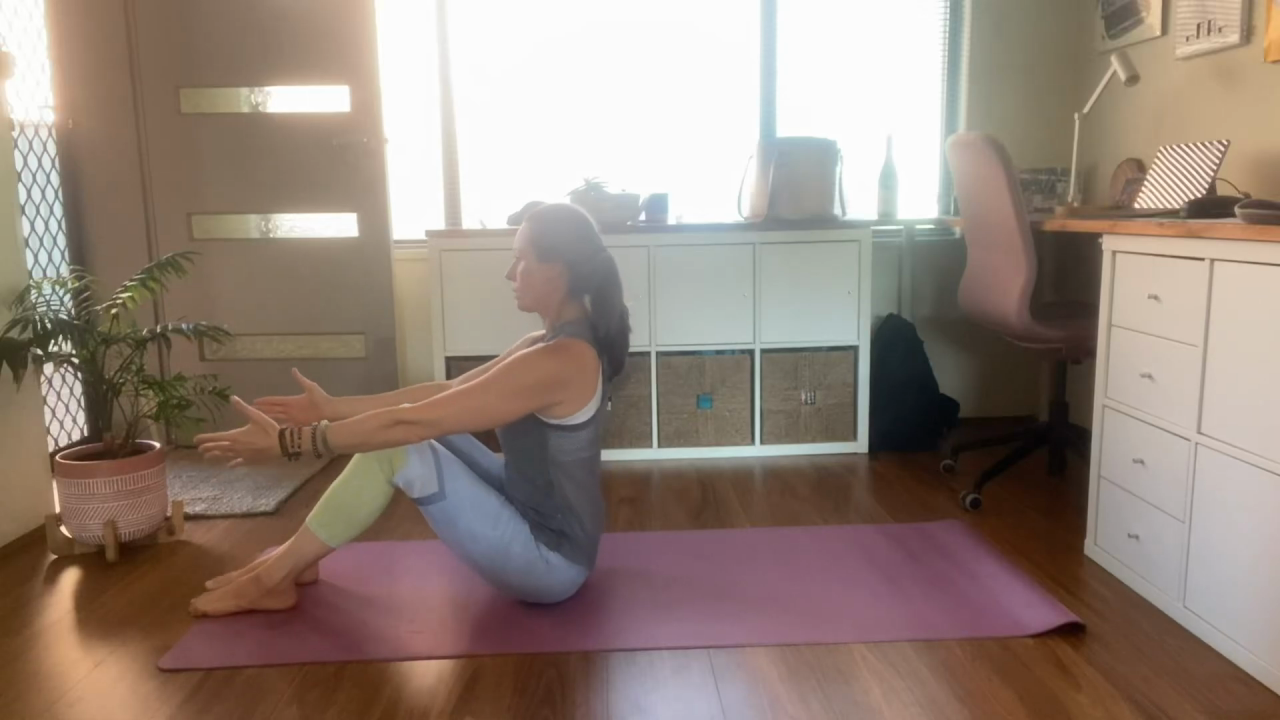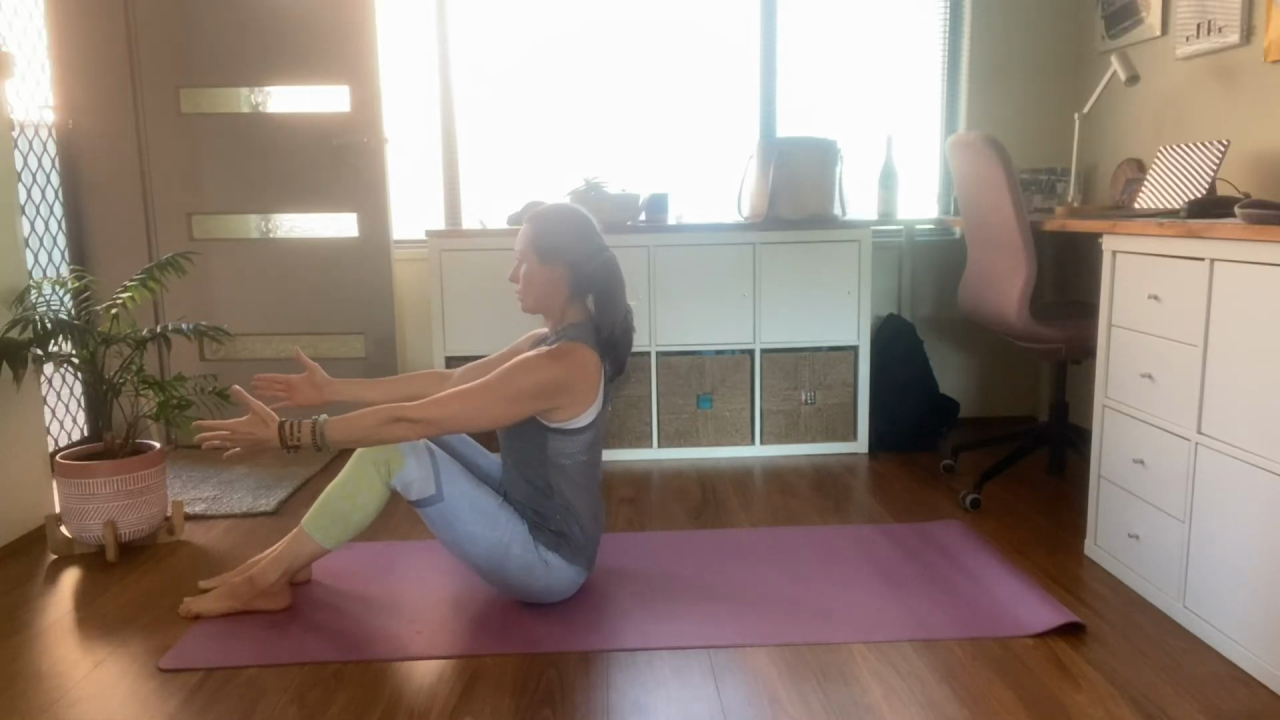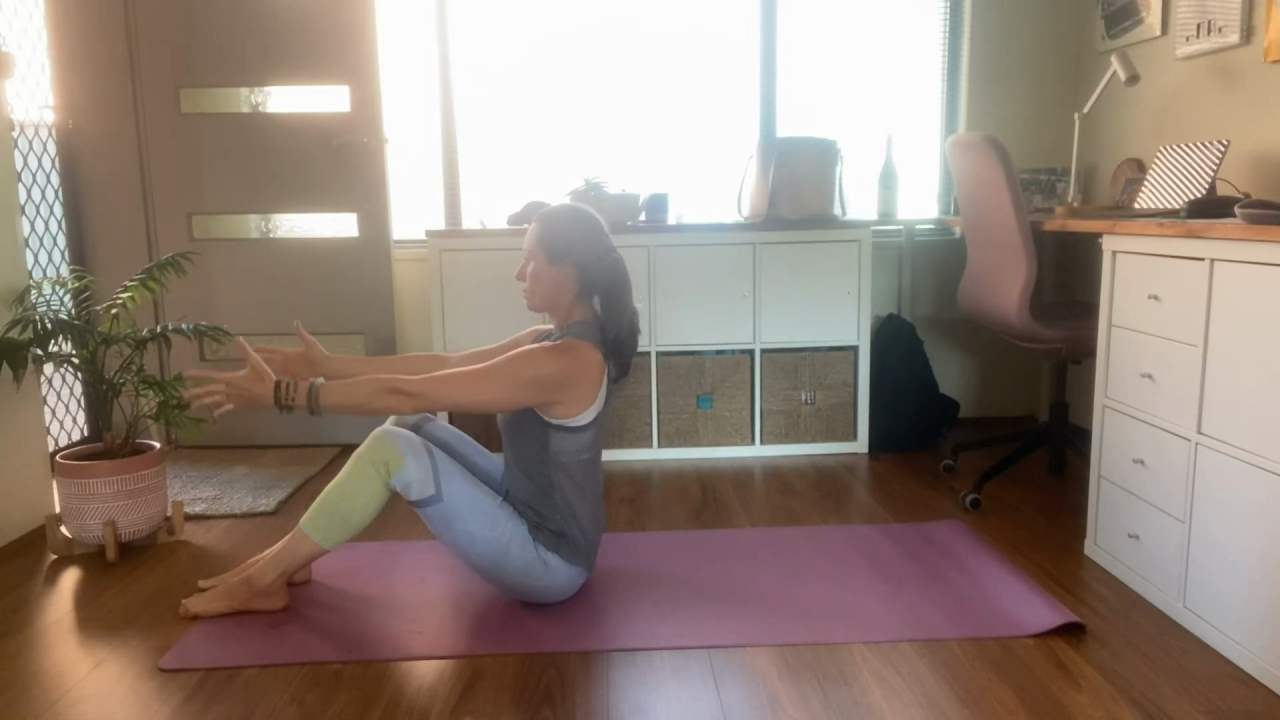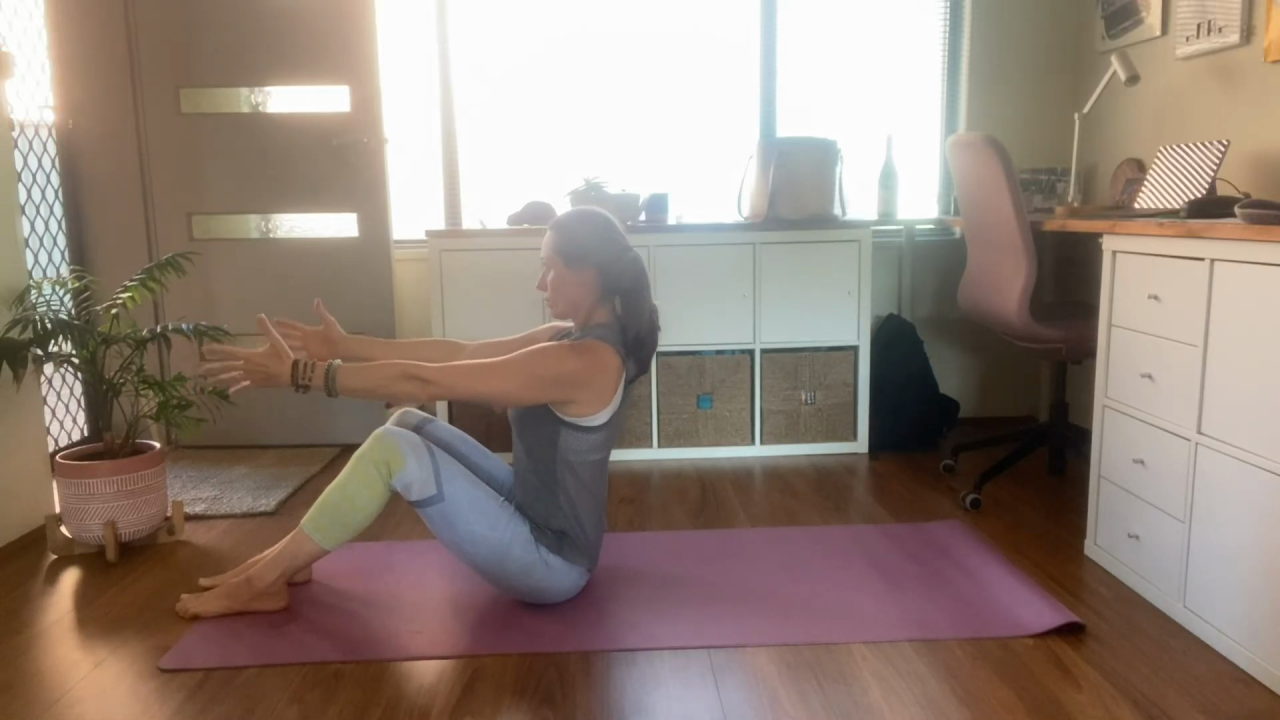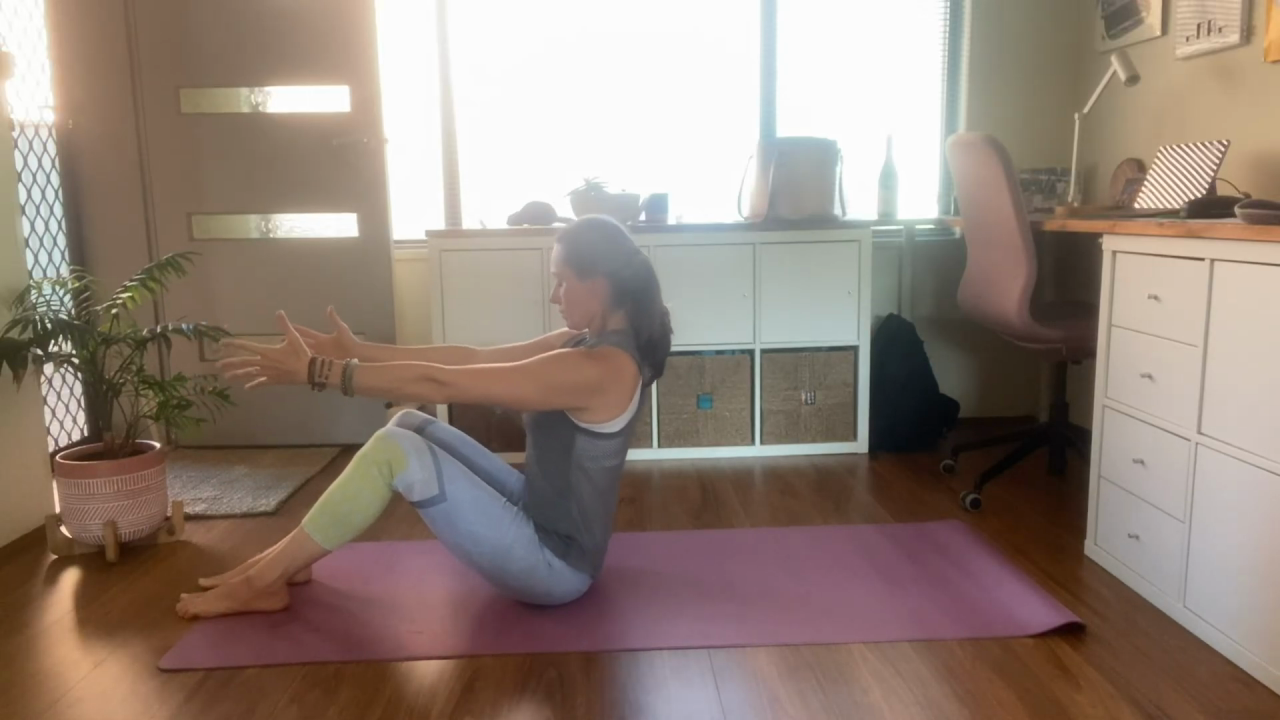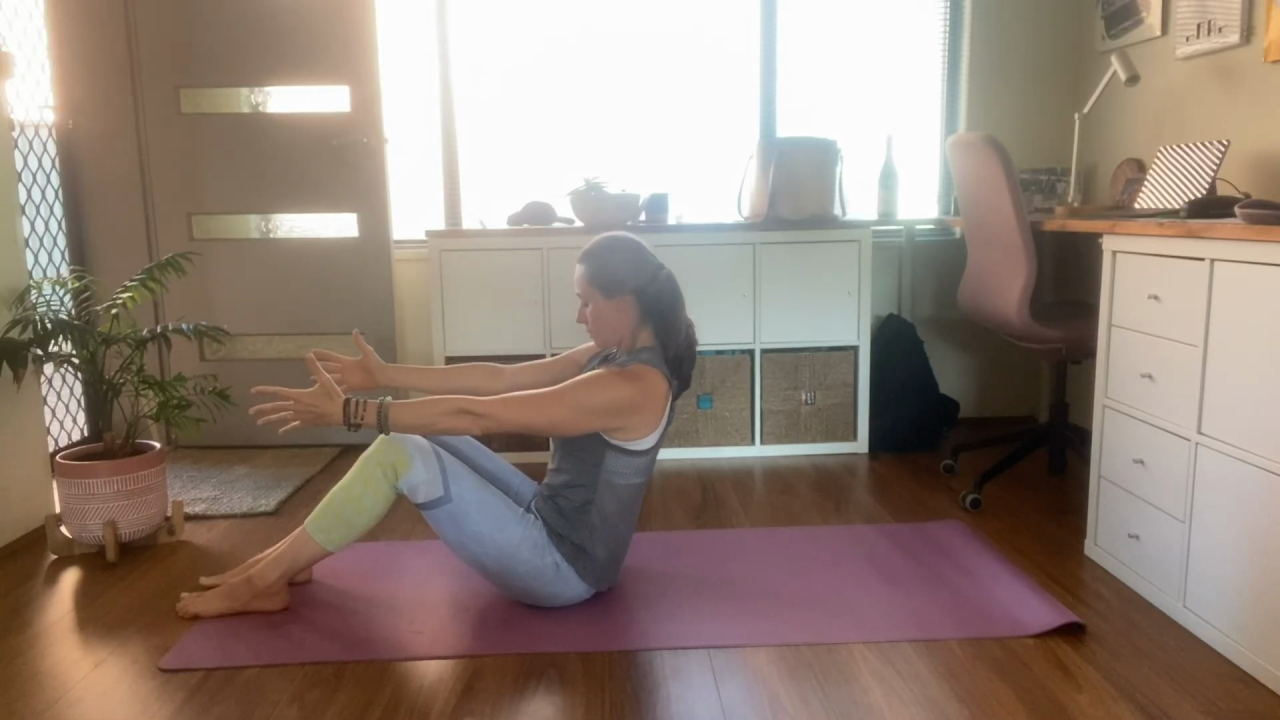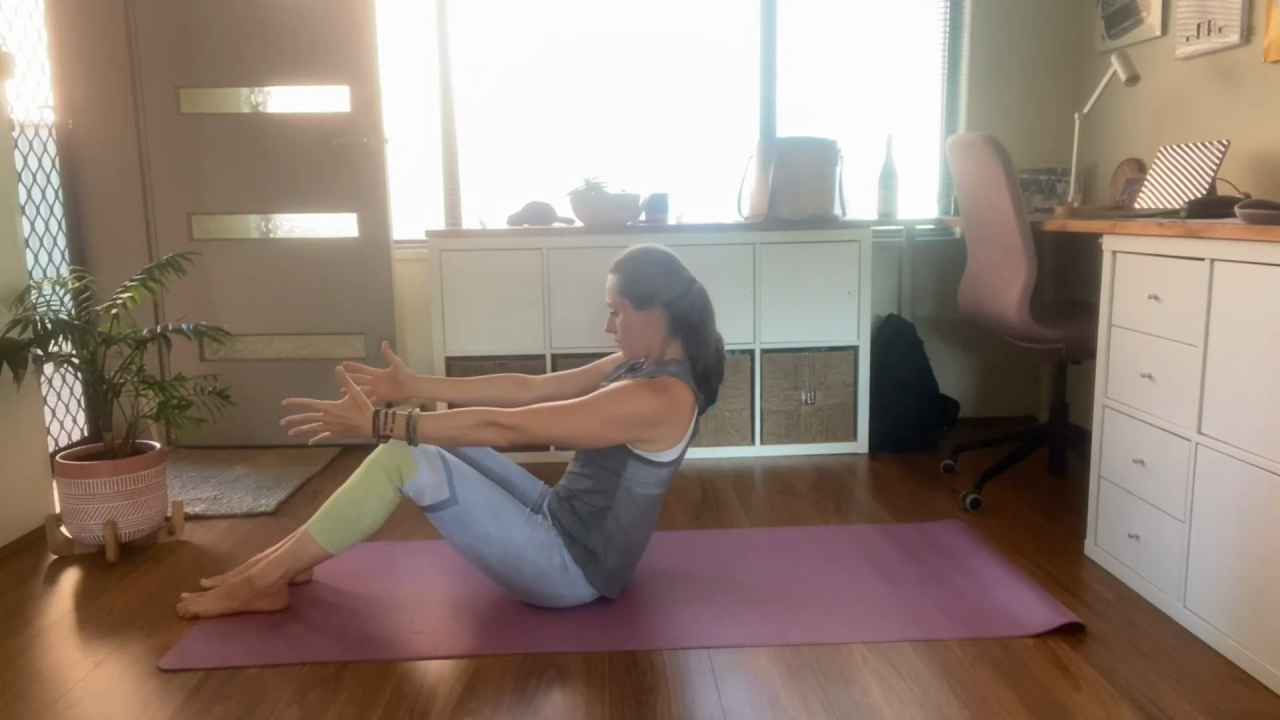
dt=0.7s
person 1, frame 1
left shoulder: (558, 362)
right shoulder: (558, 346)
left elbow: (412, 422)
right elbow: (447, 394)
left wrist: (287, 441)
right wrist: (333, 407)
left hip: (550, 562)
right hip: (539, 522)
left knee: (398, 448)
right knee: (415, 431)
left ankle: (271, 580)
right ankle: (292, 559)
person 1, frame 2
left shoulder: (560, 365)
right shoulder: (558, 343)
left elbow: (410, 419)
right elbow: (448, 382)
left wrist: (286, 434)
right wrist: (332, 389)
left hip: (548, 560)
right hip: (534, 520)
left knee: (393, 450)
right knee: (404, 436)
left ankle: (264, 581)
right ankle: (284, 560)
person 1, frame 3
left shoulder: (563, 361)
right shoulder: (562, 341)
left elbow: (410, 393)
right elbow: (447, 367)
left wrist: (280, 392)
right wrist: (329, 367)
left hip: (549, 560)
right hip: (536, 520)
left knee: (391, 449)
right knee: (408, 427)
left ankle: (262, 582)
right ankle: (284, 560)
person 1, frame 4
left shoulder: (580, 362)
right shoulder: (577, 340)
left elbow: (426, 382)
right elbow: (460, 354)
left wrist: (298, 372)
right wrist: (344, 345)
left hip: (551, 562)
right hip: (537, 519)
left knee: (391, 450)
right knee: (408, 425)
left ankle: (262, 583)
right ankle: (284, 560)
person 1, frame 5
left shoulder: (597, 369)
right shoulder: (592, 345)
left elbow: (443, 384)
right elbow: (475, 359)
left wrist: (317, 371)
right wrist: (360, 351)
left hip: (554, 562)
right hip: (543, 521)
left knee: (393, 451)
right knee: (409, 426)
left ankle: (261, 583)
right ankle: (285, 560)
person 1, frame 6
left shoulder: (630, 387)
right shoulder: (615, 357)
left elbow: (477, 415)
right elbow: (502, 377)
left wrist: (349, 411)
right wrist: (385, 375)
left hip: (563, 567)
right hip: (552, 524)
left knee: (399, 454)
right knee: (414, 435)
left ankle: (262, 583)
right ankle: (283, 561)
person 1, frame 7
left shoulder: (658, 399)
right shoulder: (644, 368)
left elbow: (504, 427)
right elbow: (529, 388)
left wrist: (378, 422)
right wrist: (414, 386)
left hip: (571, 568)
right hip: (562, 526)
left knee: (405, 460)
right knee: (422, 439)
left ankle: (262, 582)
right ankle: (286, 558)
